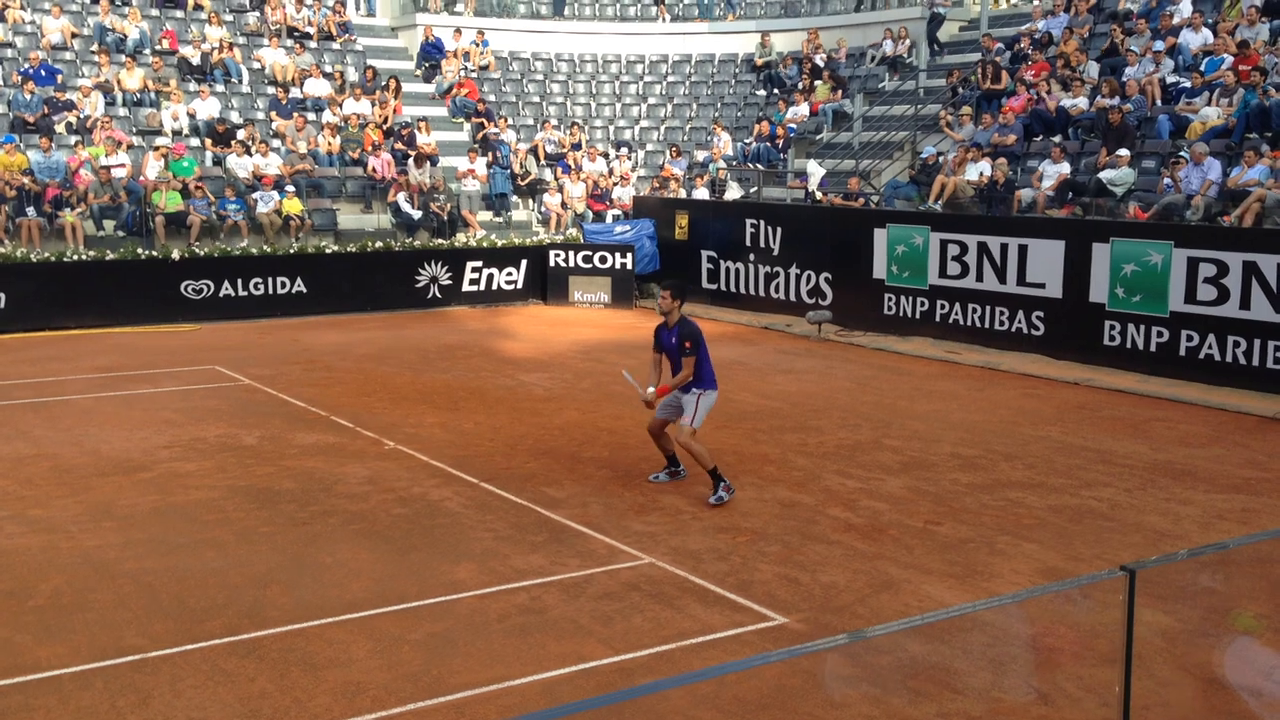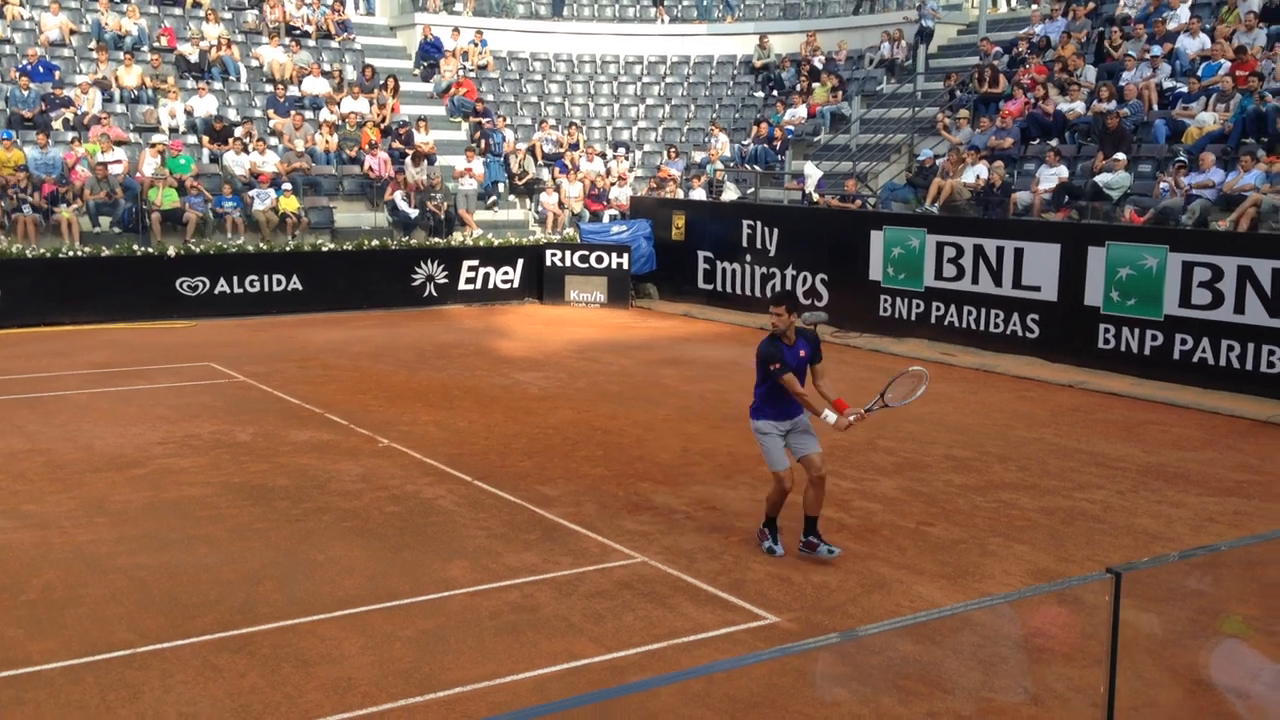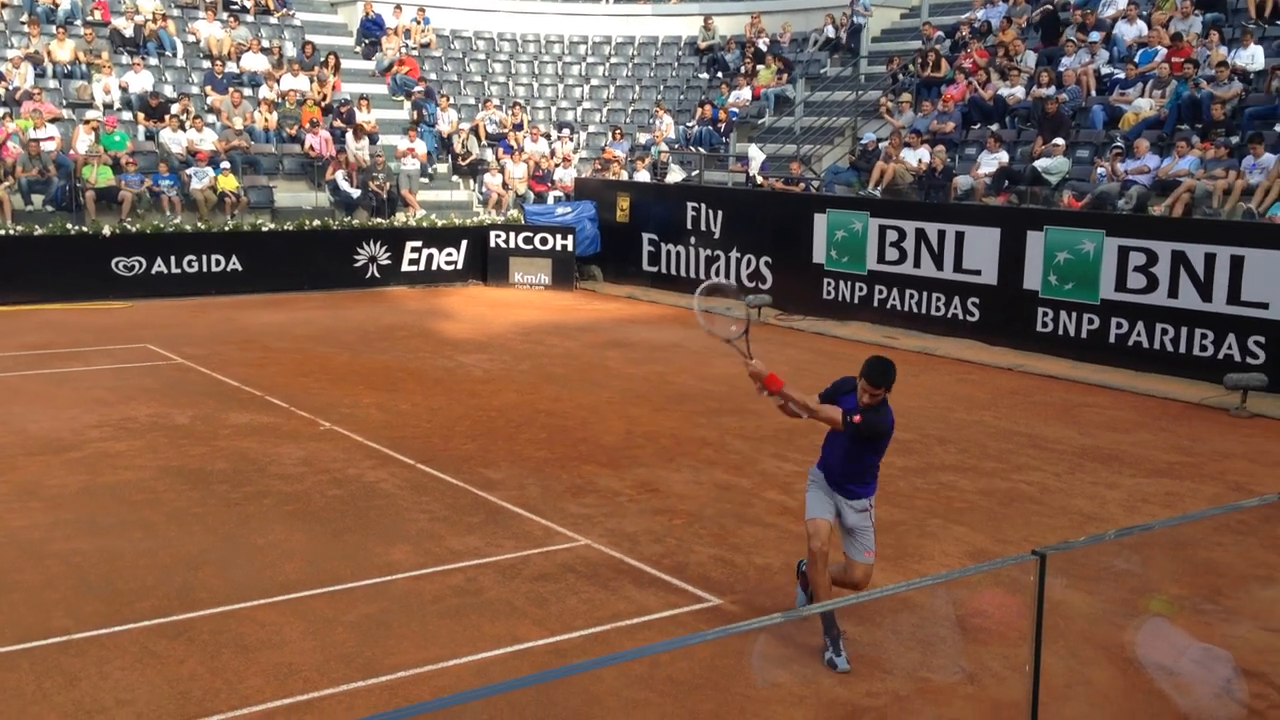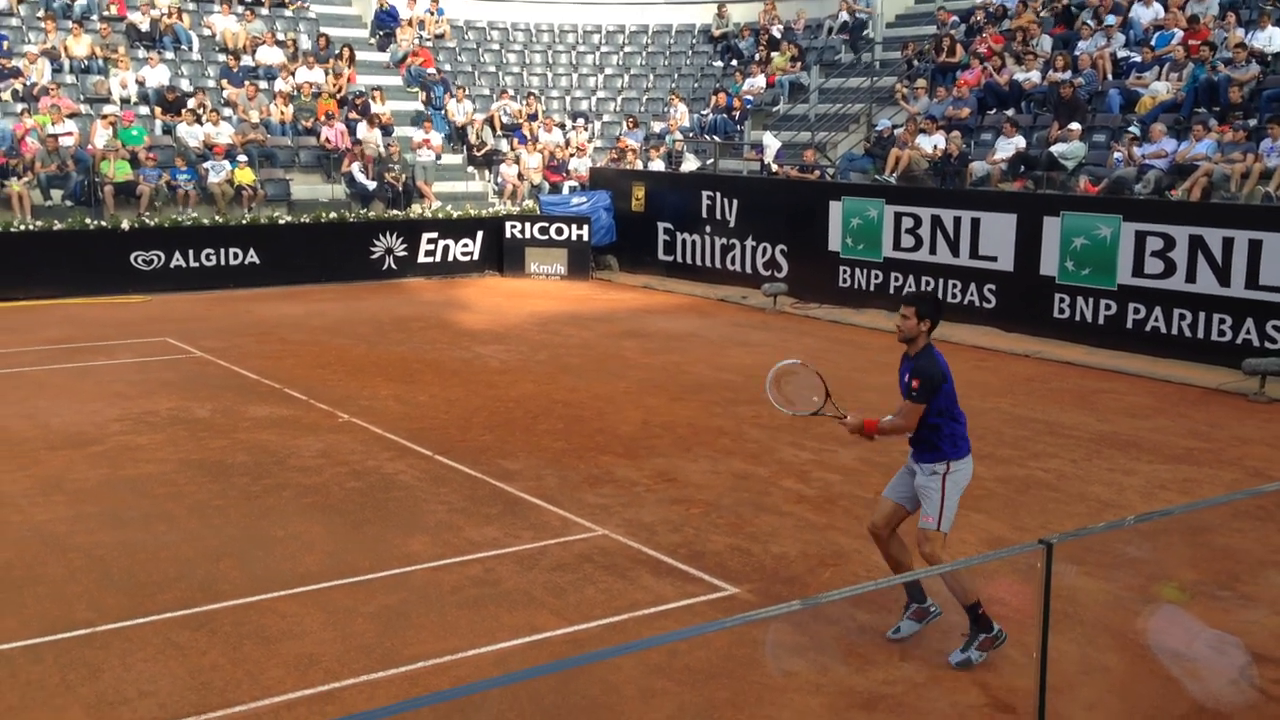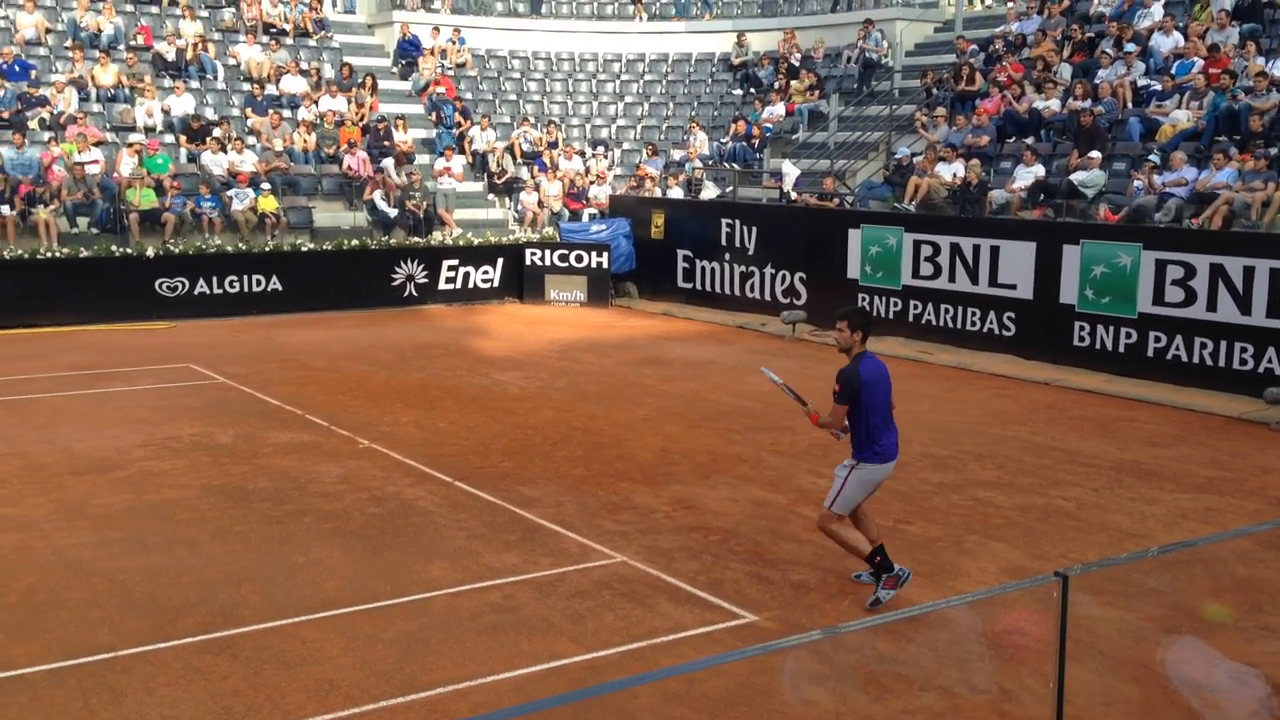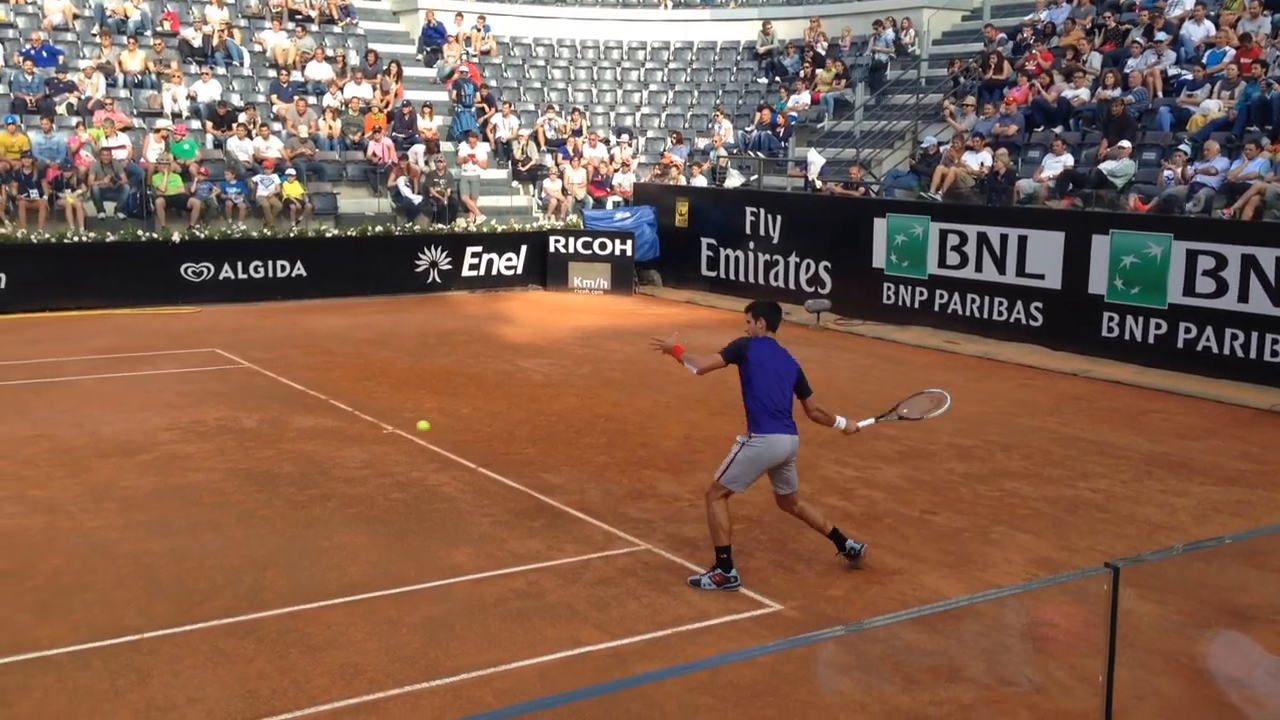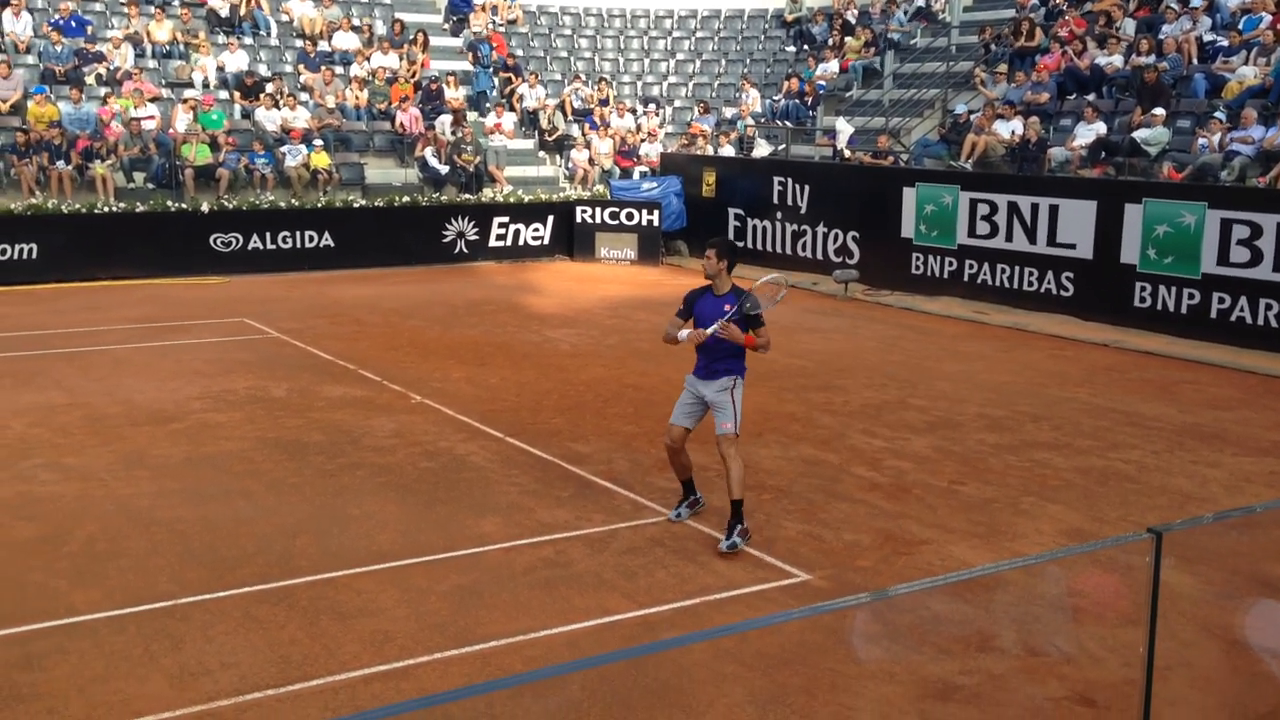
dt=0.7s
person 1, frame 1
left shoulder: (688, 331)
right shoulder: (660, 330)
left elbow: (687, 372)
right elbow: (657, 364)
left wrist: (659, 393)
right wrist: (651, 391)
left hip: (702, 390)
right hip: (678, 391)
left knee: (684, 438)
right knee: (654, 428)
left ankle: (721, 483)
right ankle: (675, 468)
person 1, frame 2
left shoulder: (810, 338)
right shoulder: (768, 350)
left elbow: (819, 380)
right elbow: (798, 392)
left wrist: (844, 409)
right wrist: (832, 420)
left hip: (797, 417)
right hip: (767, 420)
left knee: (818, 472)
right knee: (785, 484)
left ankle: (811, 537)
right ankle: (768, 530)
person 1, frame 3
left shoulder: (880, 422)
right shoulder: (847, 387)
left elbow: (817, 413)
right elbow: (800, 408)
left wrist: (774, 382)
right wrist: (772, 386)
left hip: (857, 497)
right hip: (823, 481)
left knee: (859, 579)
right knee: (819, 546)
left ankle: (809, 572)
right ankle: (831, 635)
person 1, frame 4
left shoulder: (926, 367)
right shoulder: (911, 359)
left elbow: (906, 426)
left wrist: (865, 425)
right wrist: (873, 427)
left hip: (946, 465)
right hip: (921, 460)
left knee: (931, 551)
right knee: (879, 527)
left ankle: (984, 629)
right ankle: (920, 604)
person 1, frame 5
left shoulder: (849, 375)
right shoulder: (876, 364)
left elbow: (835, 421)
left wrist: (815, 419)
right wrist: (851, 421)
left hip: (869, 461)
right hip: (887, 454)
left knee: (829, 522)
right knee: (852, 506)
left ankle: (889, 571)
right ankle: (882, 567)
person 1, frame 6
left shoulder: (747, 345)
right shoulder: (789, 363)
left elbow: (700, 366)
right elbow: (813, 411)
left wrist: (675, 349)
right wrist: (841, 423)
left hip: (761, 439)
right hip: (788, 441)
left knee: (715, 496)
right knee: (790, 503)
left ankle: (725, 571)
right ankle: (847, 547)
person 1, frame 7
left shoulder: (744, 300)
right shoulder: (695, 297)
left elbow: (765, 343)
right elbow: (668, 333)
left wrist: (742, 338)
right wrist: (688, 334)
left hip: (727, 383)
right hip: (696, 381)
left knee: (727, 448)
right knee: (673, 442)
left ankle: (738, 525)
right ankle: (691, 496)
